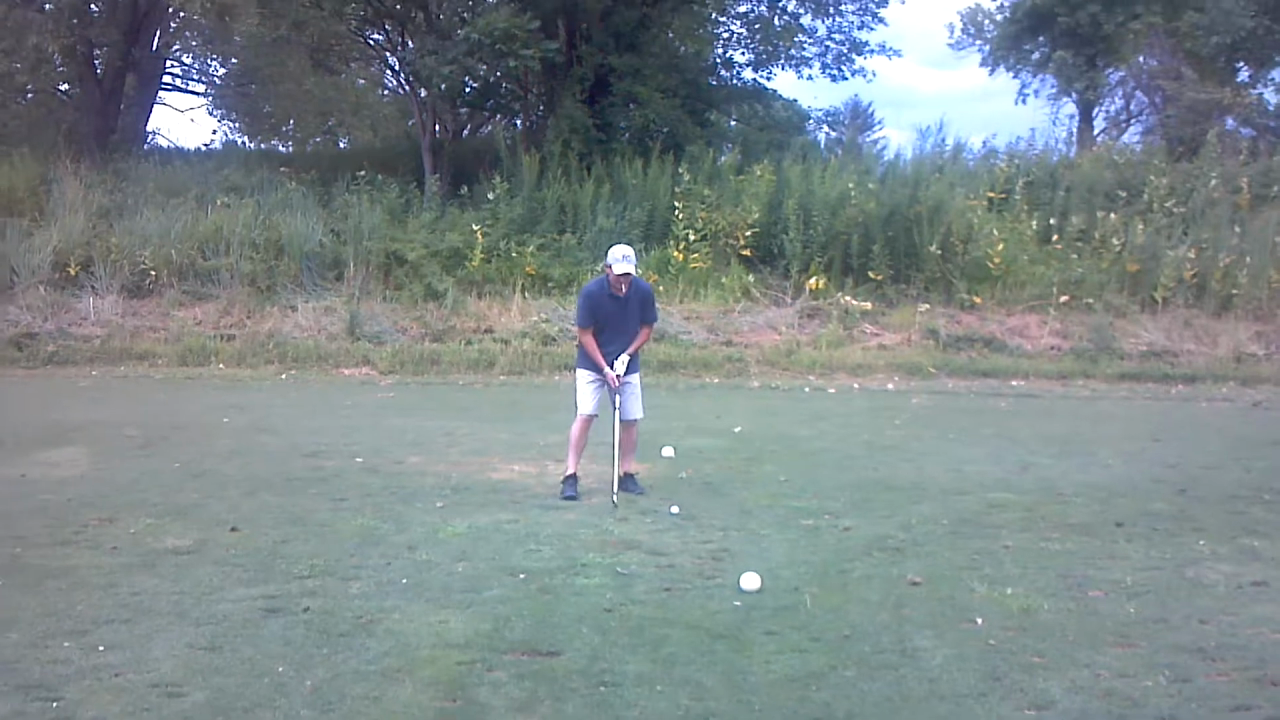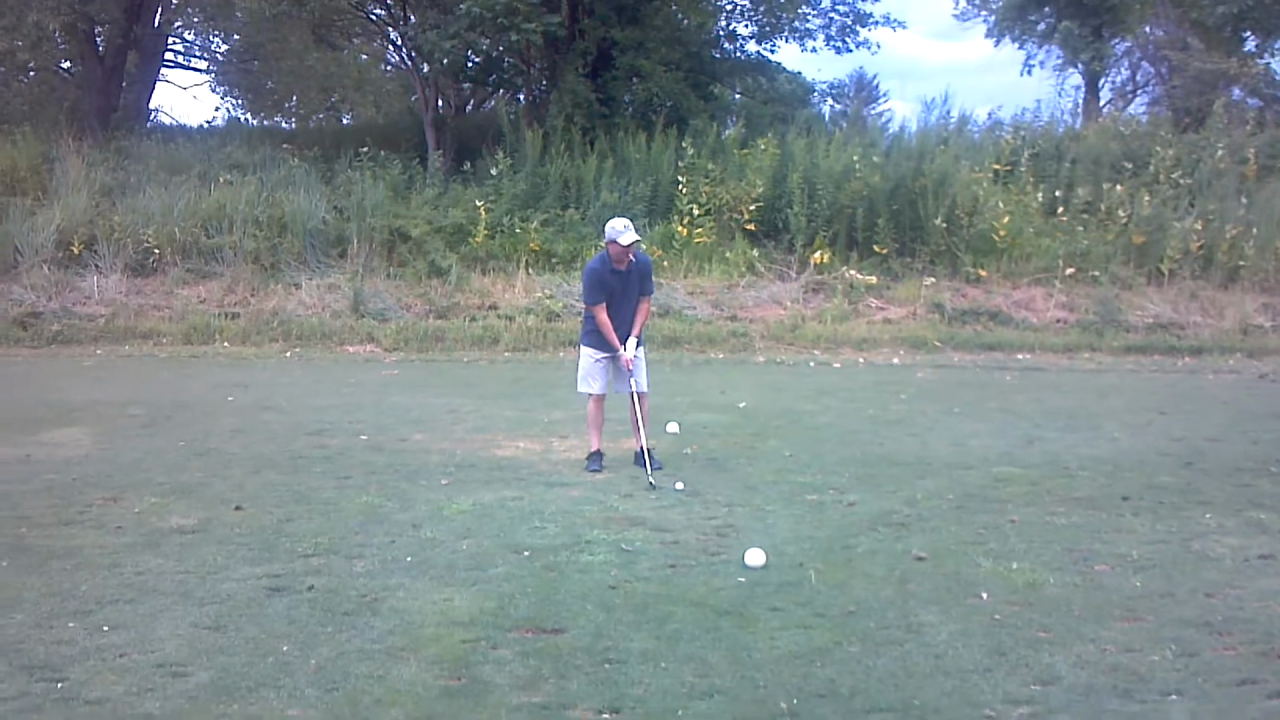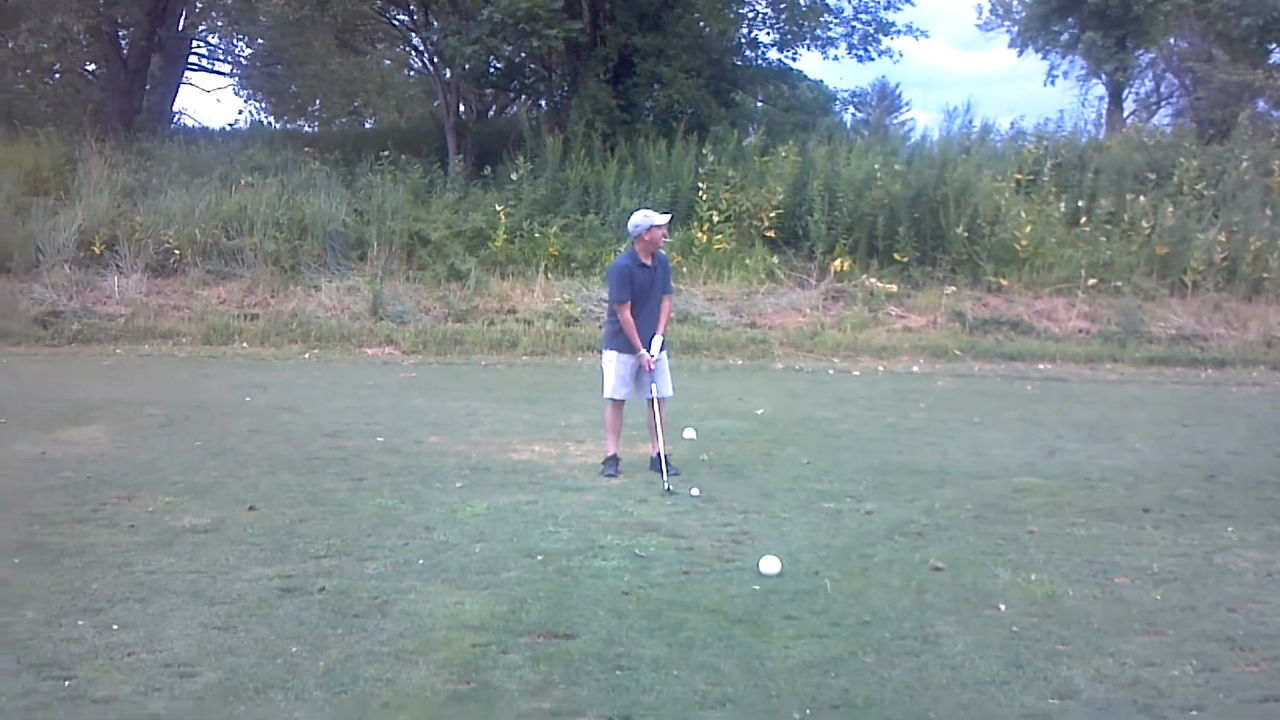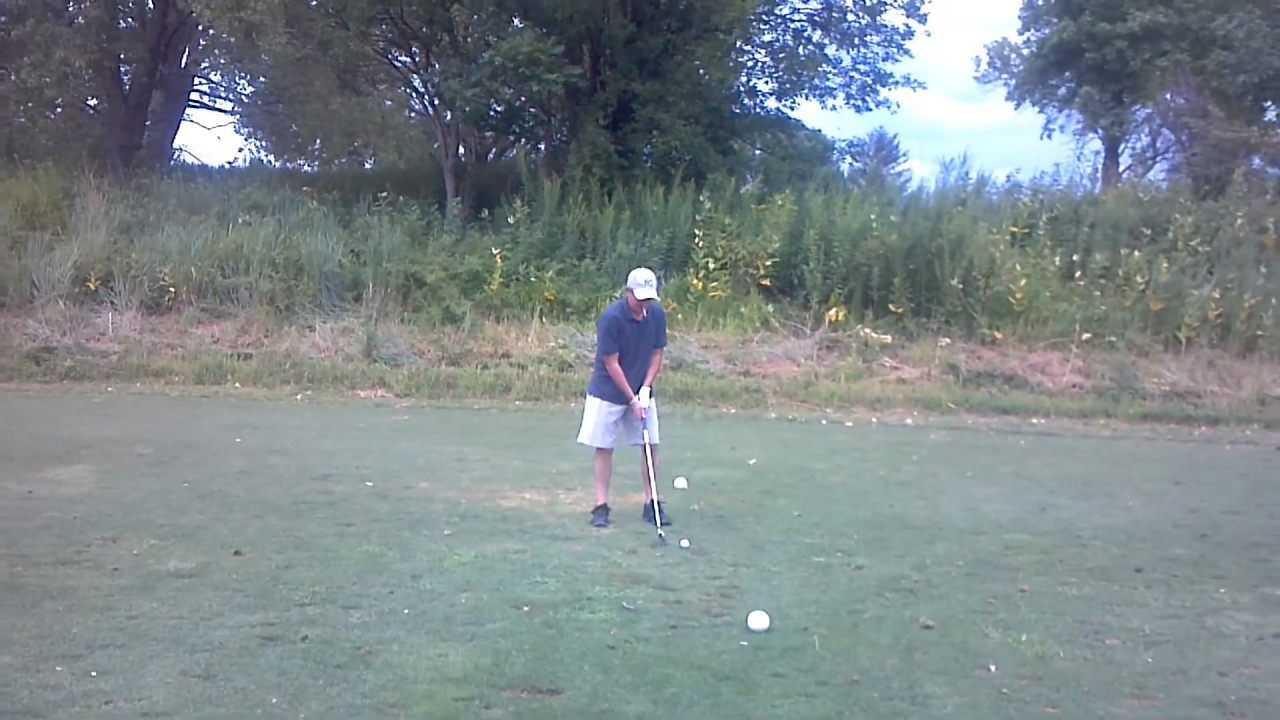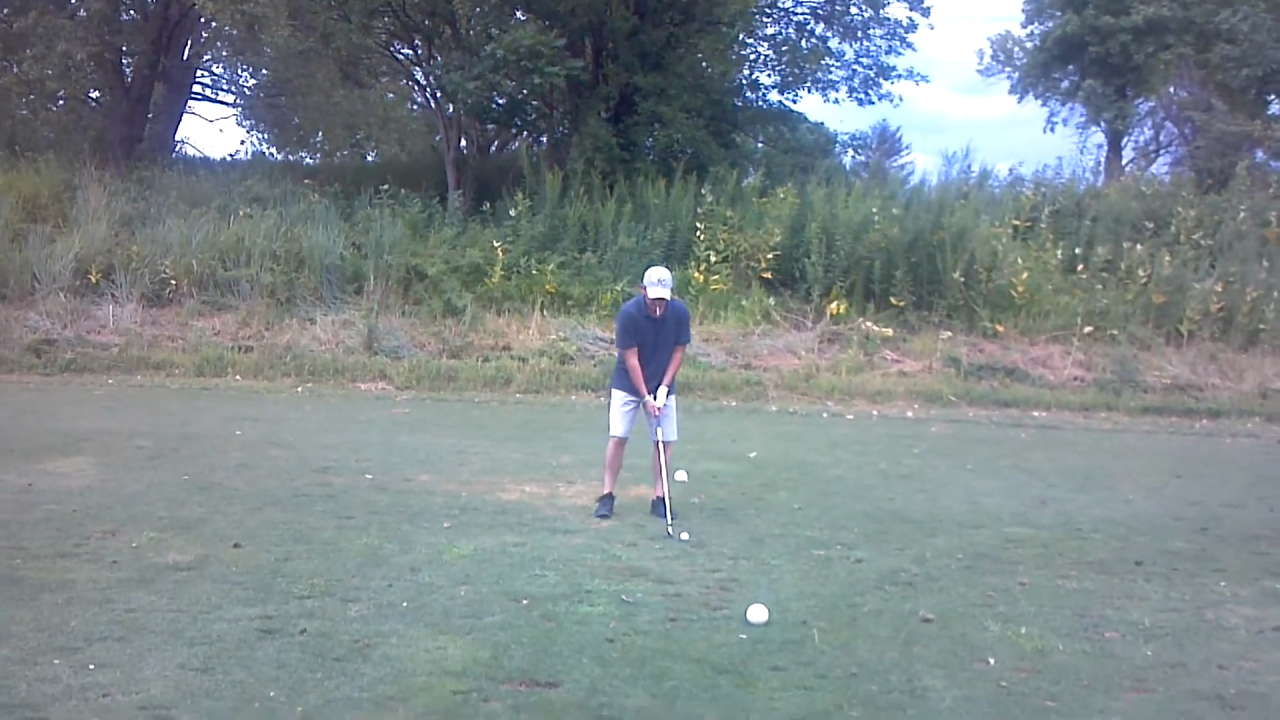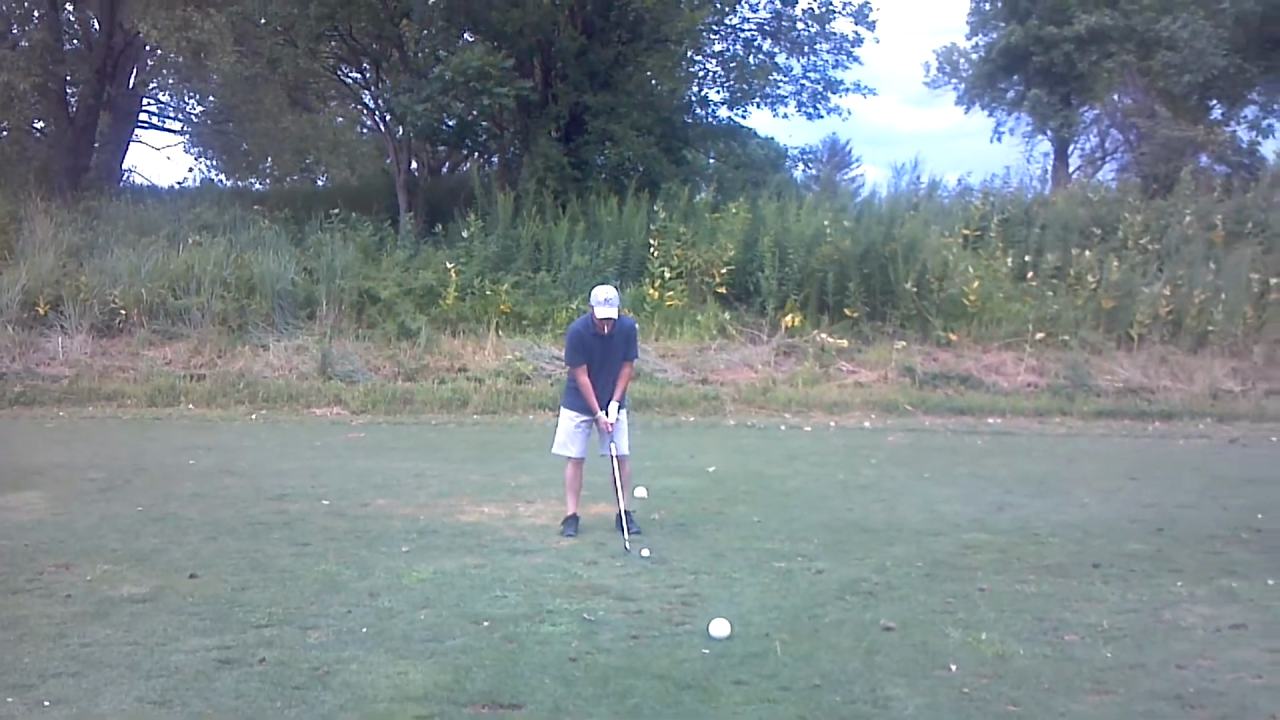
dt=0.5s
person 1, frame 1
left shoulder: (643, 291)
right shoulder: (590, 292)
left elbow: (646, 328)
right elbow: (585, 335)
left wrist: (626, 356)
right wrist: (605, 368)
left hip: (627, 365)
right hip: (591, 365)
left knee: (629, 420)
right knee: (585, 416)
left ankle: (627, 475)
right ankle: (570, 476)
person 1, frame 2
left shoulder: (643, 263)
right shoulder: (594, 269)
left elbow: (644, 302)
right elbow: (600, 314)
left wrist: (633, 339)
right wrist: (619, 350)
left hip: (630, 340)
right hip: (597, 341)
left knee: (640, 393)
right knee: (597, 395)
left ankle: (642, 450)
right ankle: (595, 452)
person 1, frame 3
left shoulder: (663, 263)
right shoulder: (621, 267)
left elbow: (665, 301)
right elbow: (623, 312)
left wrist: (658, 337)
right wrist: (640, 351)
left hip: (653, 344)
right hip: (622, 346)
left knee: (657, 399)
right knee: (617, 400)
left ankle: (658, 455)
right ankle: (611, 456)
person 1, frame 4
left shoulder: (658, 315)
right shoulder: (611, 317)
left elbow: (657, 354)
right elbow: (611, 363)
left wrist: (646, 389)
right wrist: (631, 399)
left hip: (641, 392)
right hip: (608, 393)
left knee: (650, 445)
right knee: (604, 448)
left ankle: (651, 503)
right ankle: (601, 506)
person 1, frame 5
left shoulder: (680, 312)
right shoulder: (628, 313)
left elbow: (679, 351)
right elbow: (630, 358)
left wrist: (663, 387)
right wrist: (645, 397)
left hip: (663, 386)
right hip: (627, 385)
left knee: (663, 442)
right knee: (618, 438)
left ankle: (659, 498)
right ankle: (607, 495)
person 1, frame 6
left shoulder: (628, 327)
right shoulder: (577, 331)
left elbow: (627, 367)
right elbow: (580, 376)
left wrist: (614, 403)
right wrist: (597, 413)
left hip: (613, 403)
right hip: (579, 404)
left knee: (621, 456)
right knee: (575, 458)
left ankle: (624, 513)
right ankle: (571, 516)
